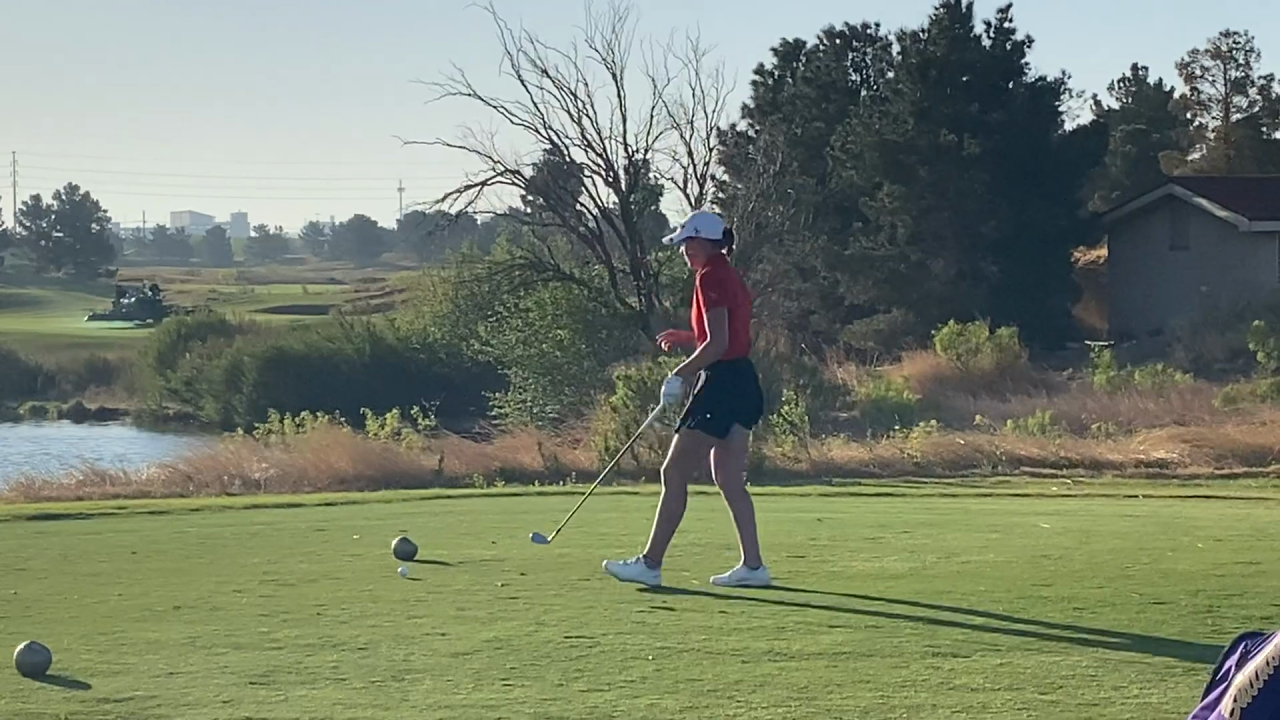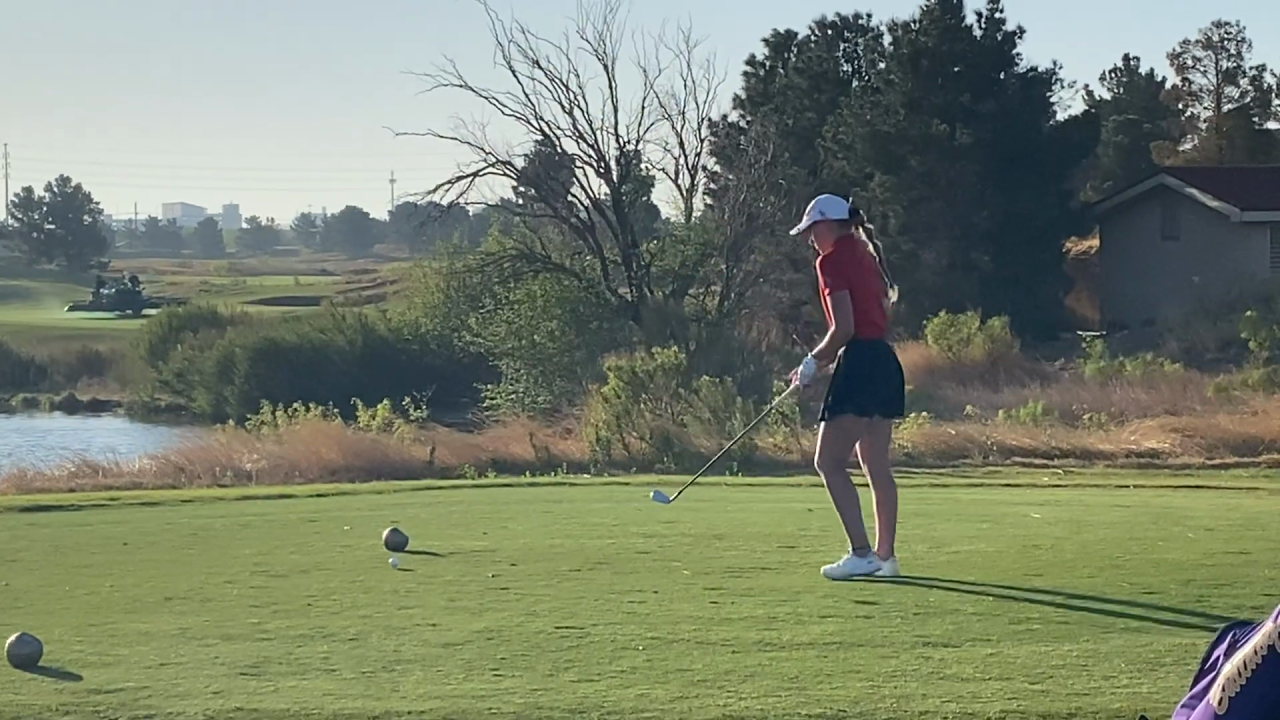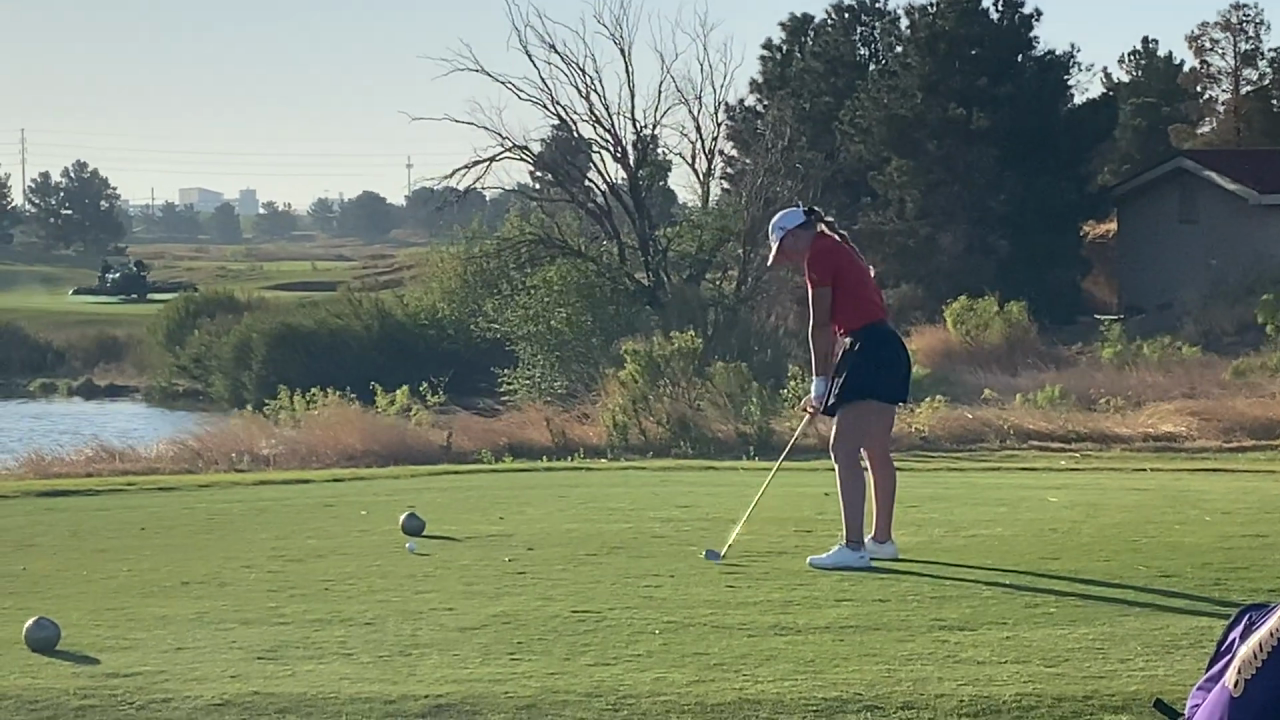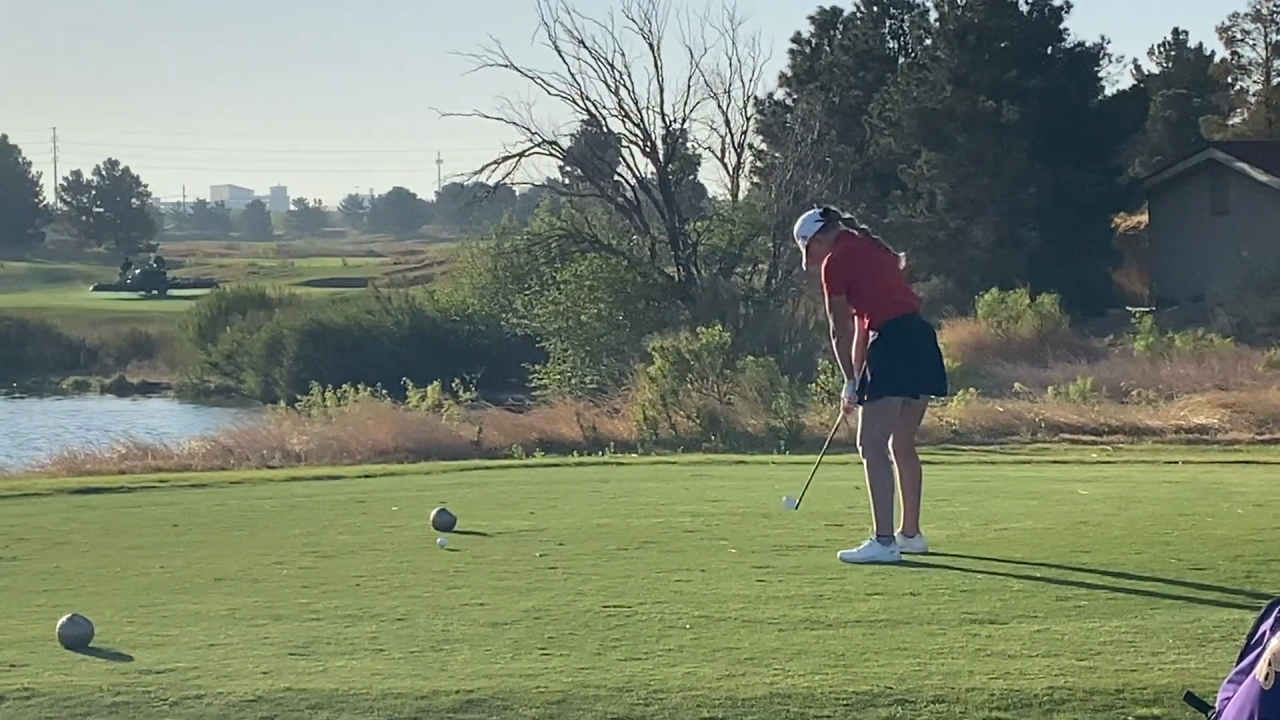
dt=1s
person 1, frame 1
left shoulder: (710, 277)
right shoulder: (731, 276)
left elbow: (717, 343)
left wrist: (678, 376)
right wrist: (688, 337)
left hip: (722, 384)
right hip: (741, 382)
left knee: (674, 475)
right knee: (730, 480)
left ankle: (649, 563)
right ankle: (752, 565)
person 1, frame 2
left shoulder: (832, 260)
right shoulder: (864, 257)
left elbow: (844, 328)
left wrist: (813, 360)
right wrist: (819, 362)
left hip: (860, 365)
right hip: (883, 361)
left knee: (829, 461)
right knee: (877, 467)
left ankle: (861, 552)
right ankle: (884, 556)
person 1, frame 3
left shoulder: (818, 255)
right shoulder: (837, 252)
left elbow: (820, 327)
right elbow: (834, 325)
left wrist: (820, 382)
right wrist: (823, 382)
left hip: (869, 352)
right hip: (886, 351)
left knee: (844, 450)
right knee: (876, 452)
left ankle: (853, 547)
right ankle: (881, 540)
person 1, frame 4
left shoulder: (835, 261)
right shoulder: (870, 248)
left elbow: (841, 331)
left wrist: (850, 382)
right wrist: (859, 372)
left hip: (893, 345)
right hip: (920, 341)
left knee: (872, 446)
right knee: (902, 446)
left ankle: (884, 541)
right ankle: (911, 533)
